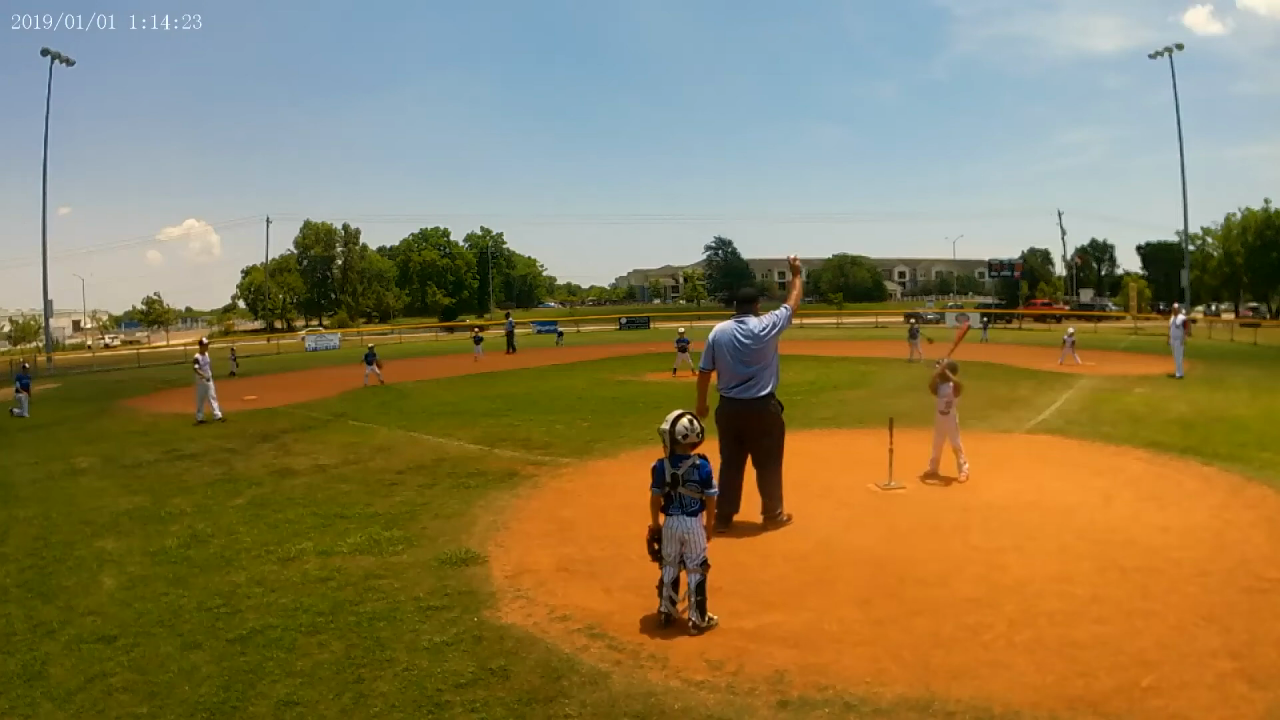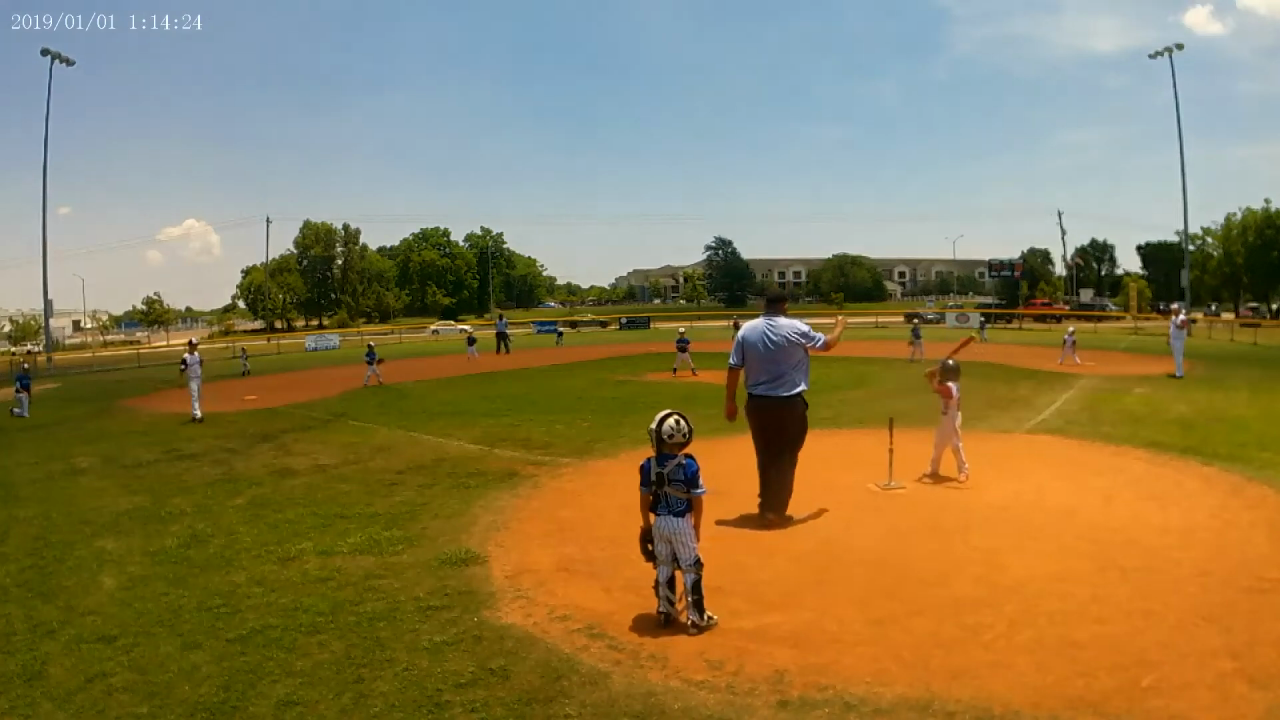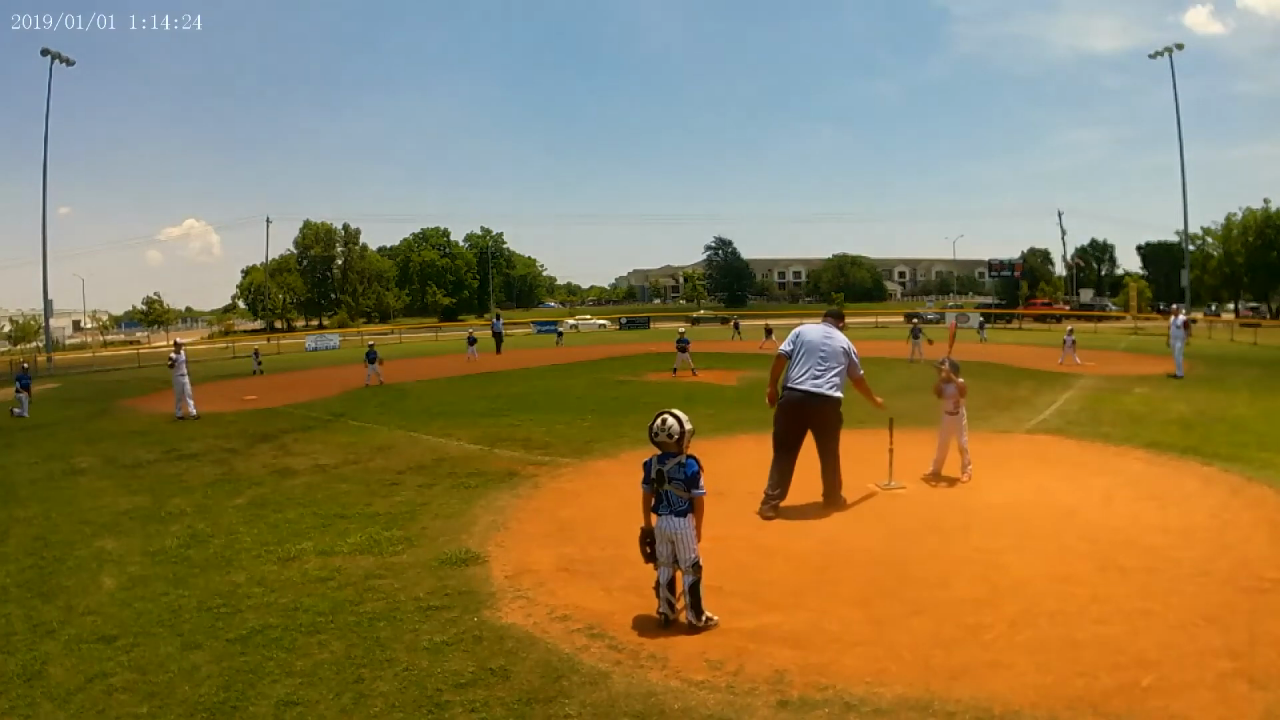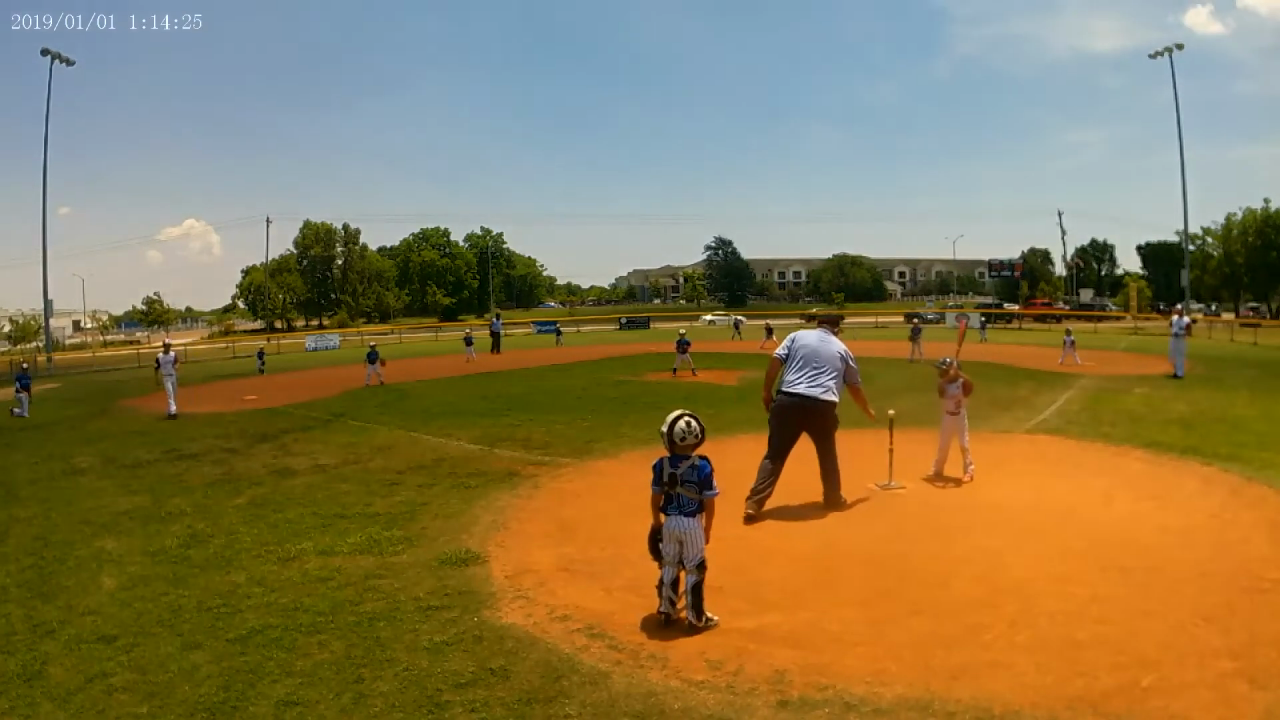
dt=0.7s
person 1, frame 1
left shoulder: (719, 331)
right shoulder: (767, 326)
left elbow: (705, 371)
right elbow: (793, 303)
left wrist: (701, 402)
right wrist: (796, 274)
left hip: (729, 407)
right hip: (763, 407)
left knee: (730, 465)
right knee: (768, 464)
left ankle: (722, 518)
right ankle: (772, 516)
person 1, frame 2
left shoulder: (747, 329)
right shoulder: (795, 328)
left elbow: (734, 369)
right elbow: (827, 343)
left wrist: (730, 401)
right wrist: (840, 326)
left hip: (757, 403)
right hip: (789, 404)
left knee: (765, 457)
right knee: (785, 458)
left ankle: (767, 506)
right ankle: (774, 511)
person 1, frame 3
left shoulder: (802, 330)
right shoulder: (845, 343)
left elbow: (781, 356)
right elbow: (858, 379)
left wrist: (772, 387)
right wrist: (874, 399)
left hip: (794, 397)
right hip: (826, 401)
left knee: (784, 451)
right knee: (829, 451)
left ankle: (770, 503)
right ankle: (832, 497)
person 1, frame 4
left shoulder: (797, 336)
right shoulder: (841, 348)
left elbow: (776, 361)
right elbow: (854, 387)
left wrist: (767, 392)
right wrist: (867, 410)
left hip: (788, 401)
right hip: (821, 406)
left knee: (775, 454)
right knee: (827, 452)
left ankle: (754, 503)
right ankle: (833, 498)
person 2, frame 1
left shoulder: (661, 467)
right shoulder: (703, 466)
left elbow: (655, 499)
right elbow: (710, 500)
left wrist: (655, 524)
right wrist: (708, 525)
left hip: (670, 523)
right hip: (694, 523)
left knee: (669, 568)
right knee: (696, 570)
left ankle: (666, 612)
right ankle: (698, 619)
person 2, frame 2
left shoulder: (649, 466)
right shoulder: (689, 466)
left elbow: (645, 499)
right elbow: (697, 500)
left wrist: (646, 524)
right wrist: (696, 526)
left hip: (659, 523)
right hip: (682, 523)
left knee: (663, 568)
right knee: (691, 570)
left ankle: (665, 612)
right ankle: (697, 618)
person 2, frame 3
left shoulder: (651, 464)
right shoulder: (690, 465)
left elbow: (646, 499)
right elbow: (698, 501)
left wrist: (647, 524)
right wrist: (698, 527)
left hip: (661, 523)
right hip: (683, 524)
left knee: (664, 568)
right knee: (690, 570)
left ankle: (666, 612)
right ankle: (696, 617)
person 2, frame 4
left shoulder: (661, 465)
right shoulder: (702, 466)
left elbow: (655, 498)
right elbow: (709, 502)
left wrist: (656, 522)
right wrist: (707, 529)
left hip: (670, 522)
right hip: (692, 523)
left knee: (669, 567)
right knee: (695, 570)
left ankle: (666, 611)
right ankle: (696, 617)
